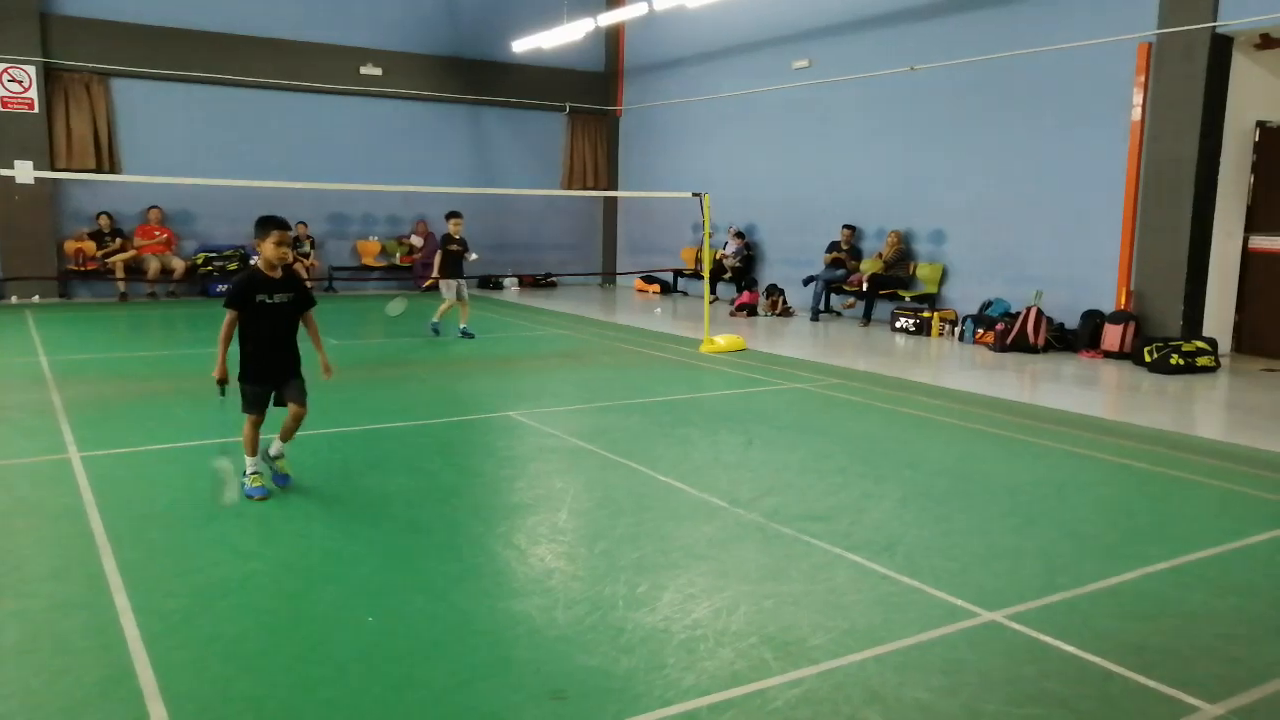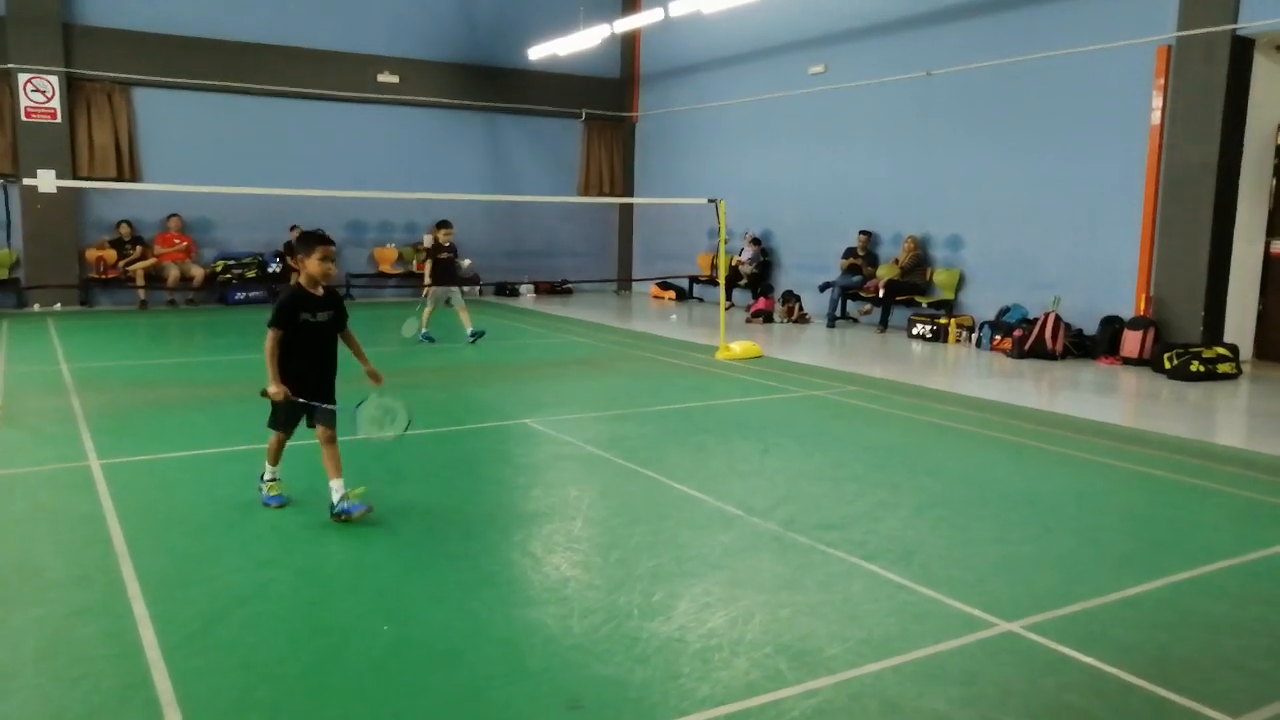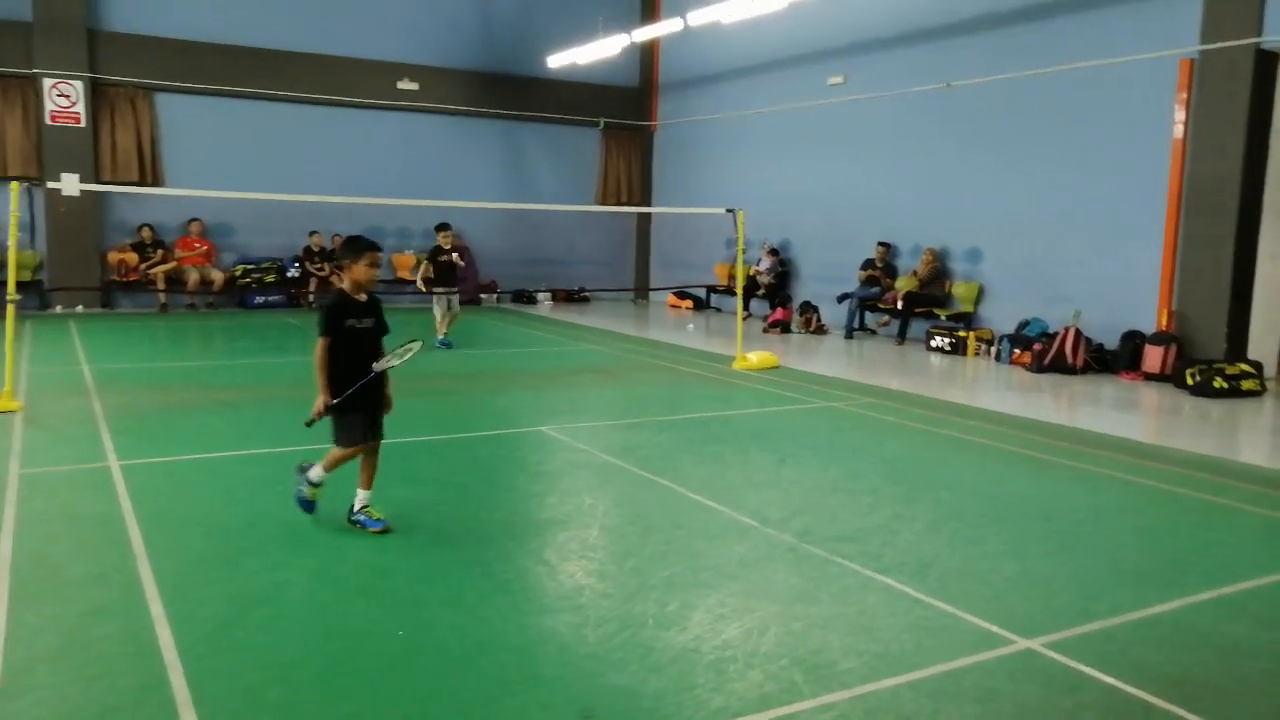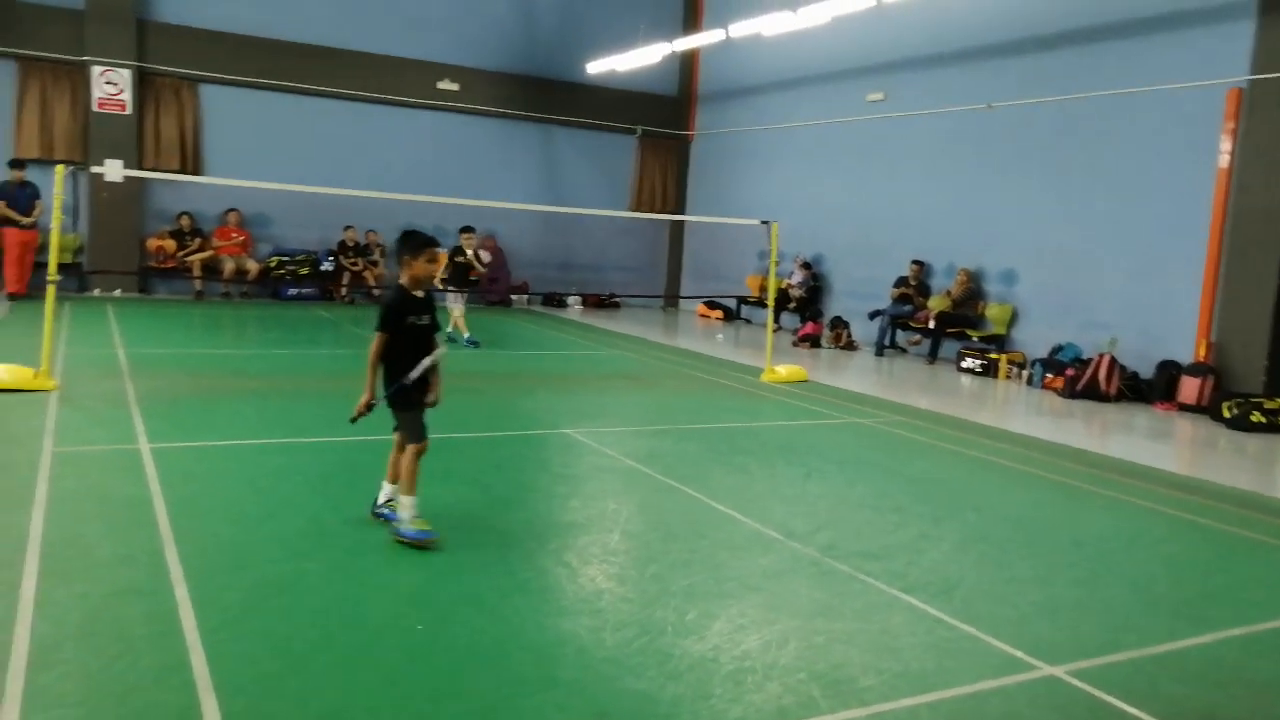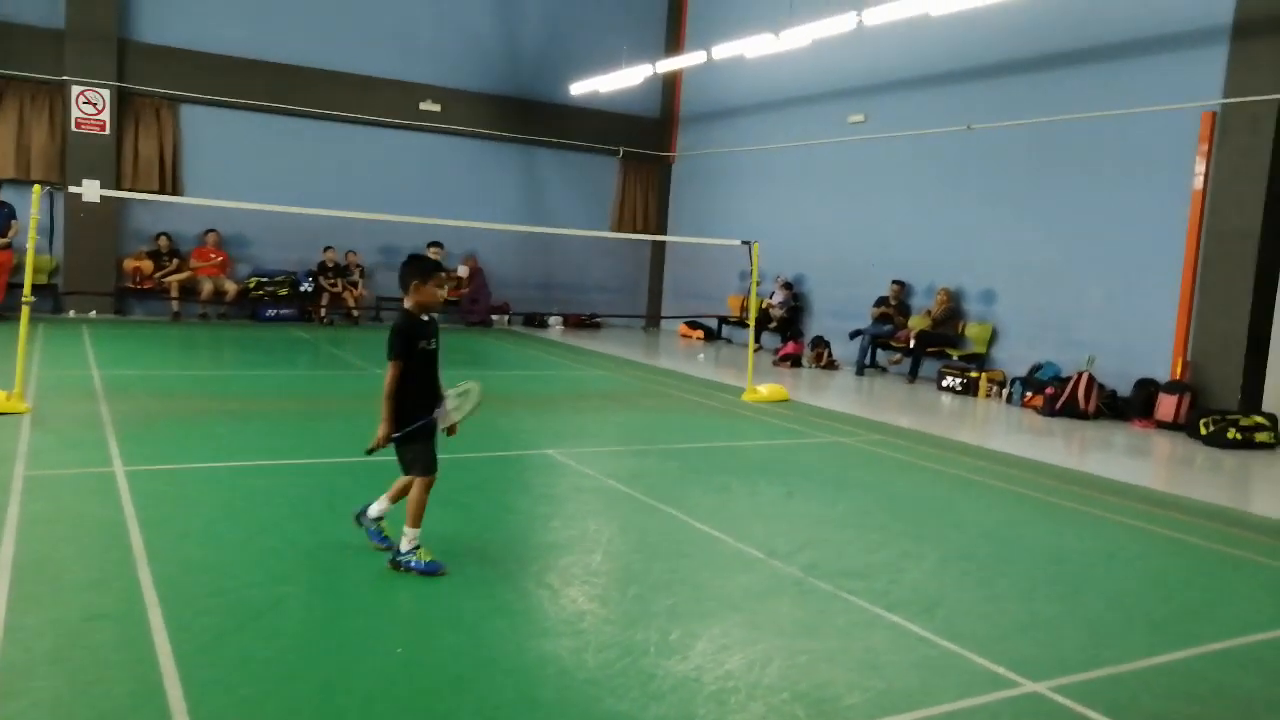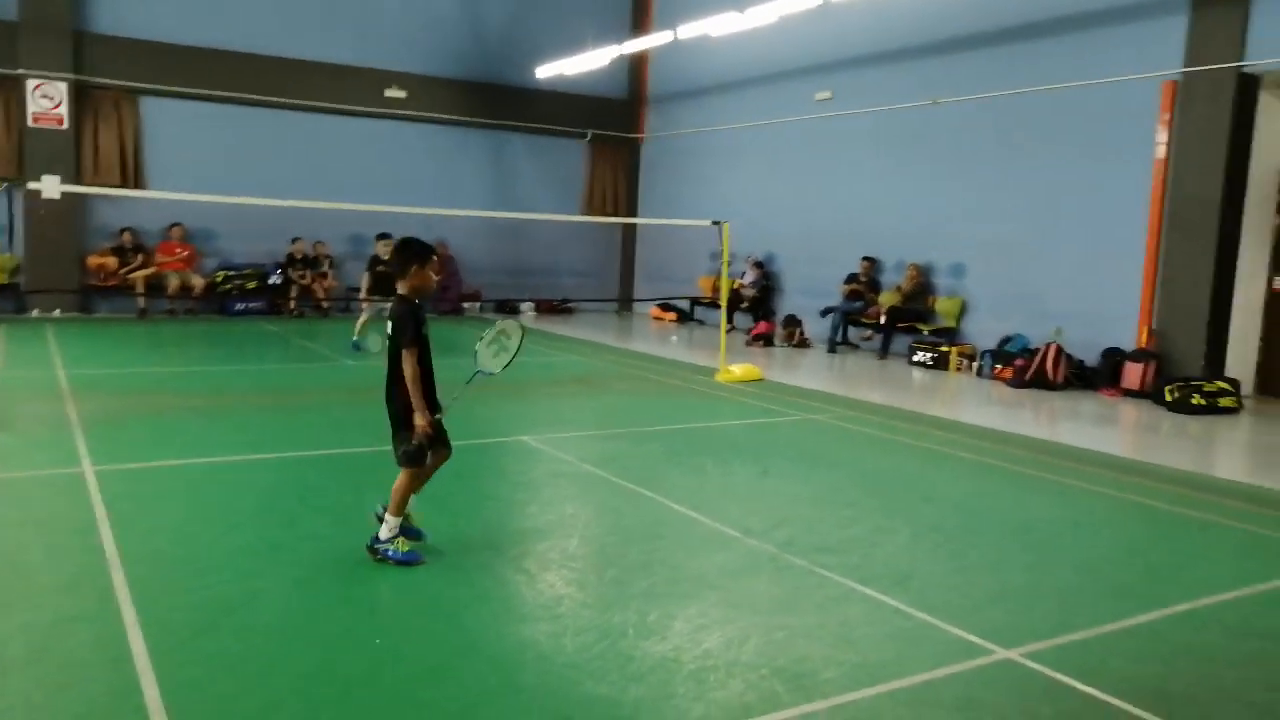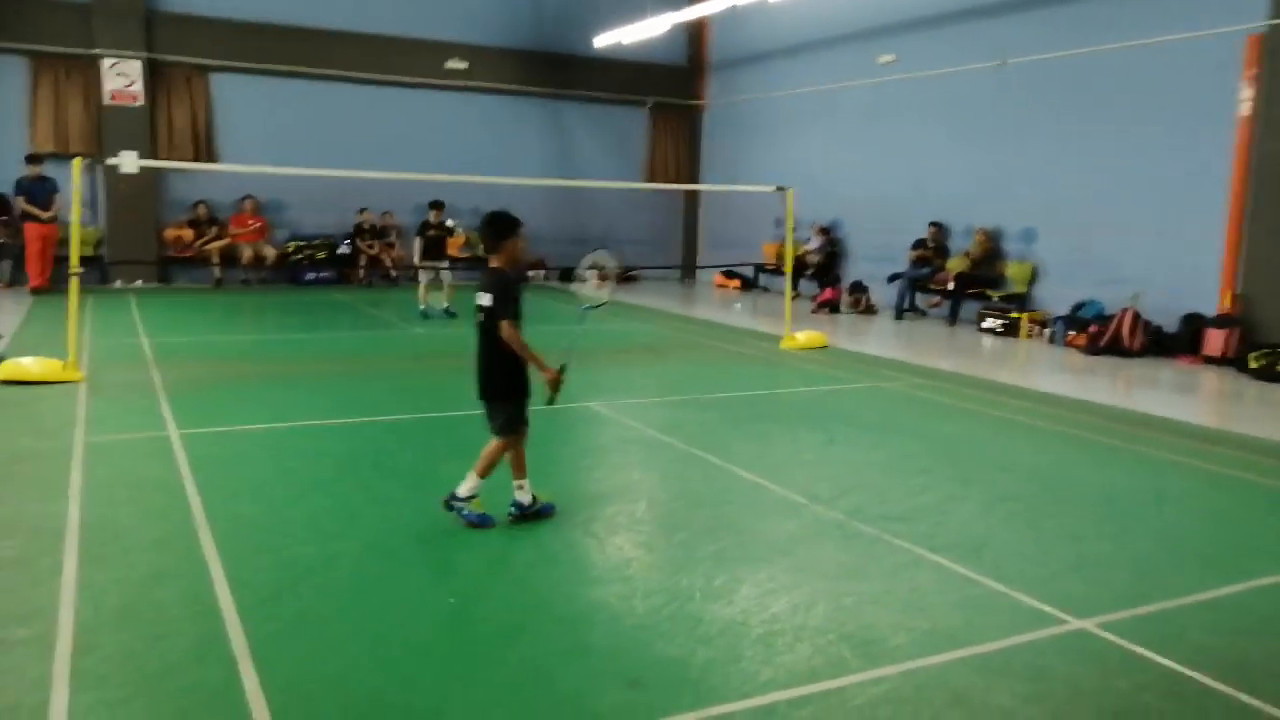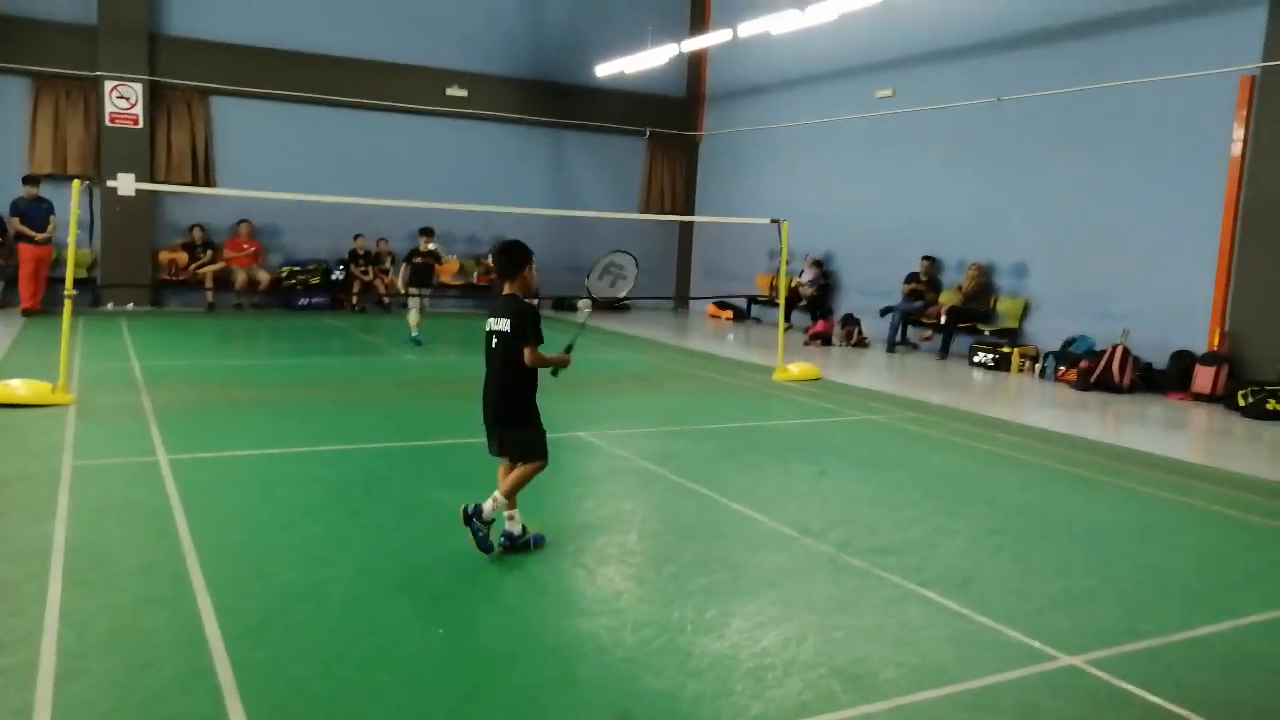
dt=0.2s
person 1, frame 1
left shoulder: (294, 281)
right shoulder: (245, 282)
left elbow: (307, 317)
right elbow: (230, 322)
left wrist: (321, 353)
right wrist: (221, 362)
left hip: (288, 362)
right hip: (255, 365)
left knee: (298, 410)
right knee: (254, 417)
left ankle: (275, 453)
right ankle: (251, 473)
person 1, frame 2
left shoulder: (332, 298)
right shoulder: (290, 300)
left elbow: (344, 332)
right elbow: (272, 341)
left wrist: (366, 364)
right wrist: (273, 381)
left hip: (323, 381)
right hip: (293, 382)
left knee: (327, 434)
right knee: (281, 434)
left ankle: (341, 500)
right ankle: (269, 478)
person 1, frame 3
left shoulder: (374, 304)
right shoulder: (335, 306)
right elbow: (322, 350)
left wrist: (386, 387)
right wrist: (322, 393)
left hip: (368, 389)
right hip: (342, 392)
left knee: (372, 445)
right knee: (352, 446)
left ankle: (361, 507)
right ankle: (313, 475)
person 1, frame 4
left shoulder: (428, 300)
right shoulder: (395, 301)
right elbow: (378, 346)
left wrist: (435, 384)
right wrist: (368, 390)
left hip: (420, 385)
right hip: (400, 387)
left knee: (403, 442)
right knee: (416, 445)
left ankle: (385, 501)
right ankle: (406, 518)
person 1, frame 5
left shoulder: (429, 323)
right shoulder: (404, 327)
right elbow: (392, 376)
left wrist: (445, 408)
right wrist: (385, 421)
left hip: (424, 414)
right hip: (408, 418)
left knee: (416, 474)
right knee: (424, 477)
left ankle: (372, 513)
right ankle: (408, 551)
person 1, frame 6
left shoulder: (406, 308)
right shoulder: (408, 312)
right elbow: (409, 364)
left wrist: (428, 404)
right wrist: (419, 410)
left hip: (423, 402)
right hip: (410, 405)
left knee: (441, 452)
right knee: (413, 466)
left ankle: (394, 513)
right ankle: (385, 539)
person 1, frame 7
left shoulder: (489, 280)
right shoulder: (507, 283)
right elbow: (509, 333)
right wrist: (543, 368)
left hip: (495, 372)
right hip: (505, 374)
left knee: (516, 431)
right knee: (506, 436)
left ankle: (524, 500)
right ankle: (463, 496)
person 1, frame 8
left shoulder: (495, 308)
right shoulder: (526, 311)
right elbow: (530, 359)
right wrist: (558, 360)
left hip: (494, 400)
right hip: (516, 402)
left knee: (510, 461)
right knee: (536, 459)
left ankle: (513, 530)
right ankle: (484, 511)
